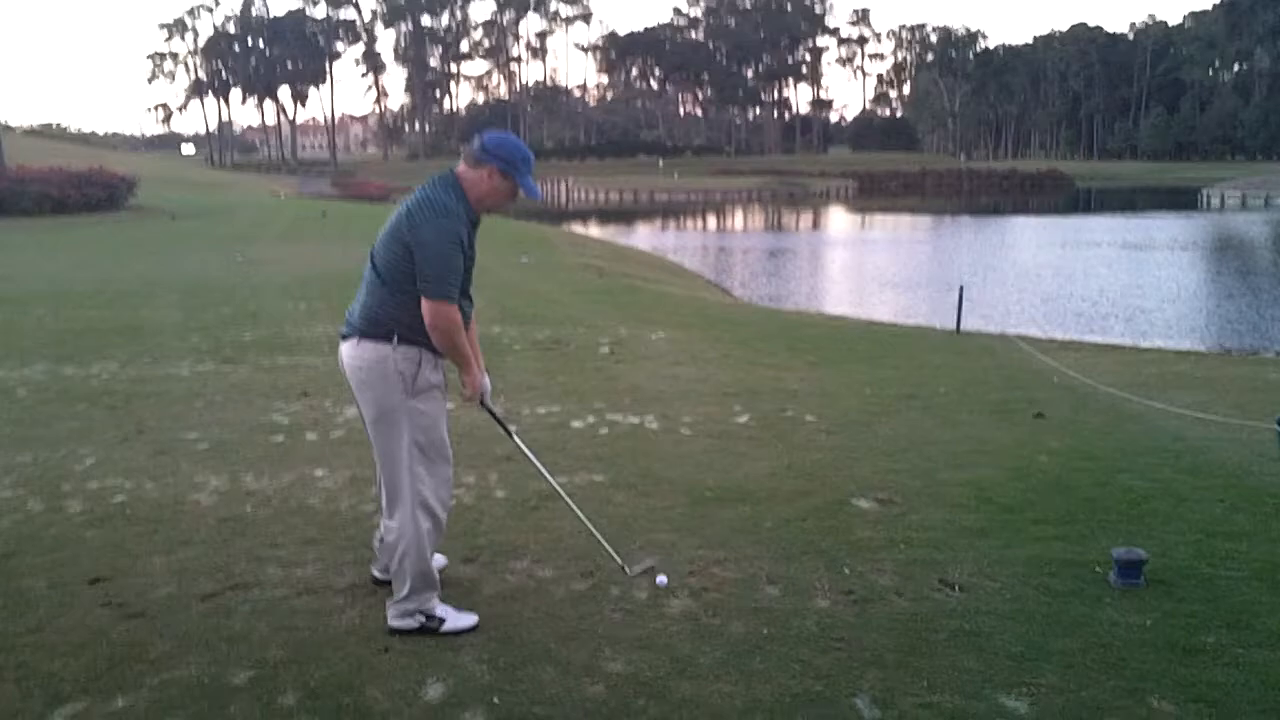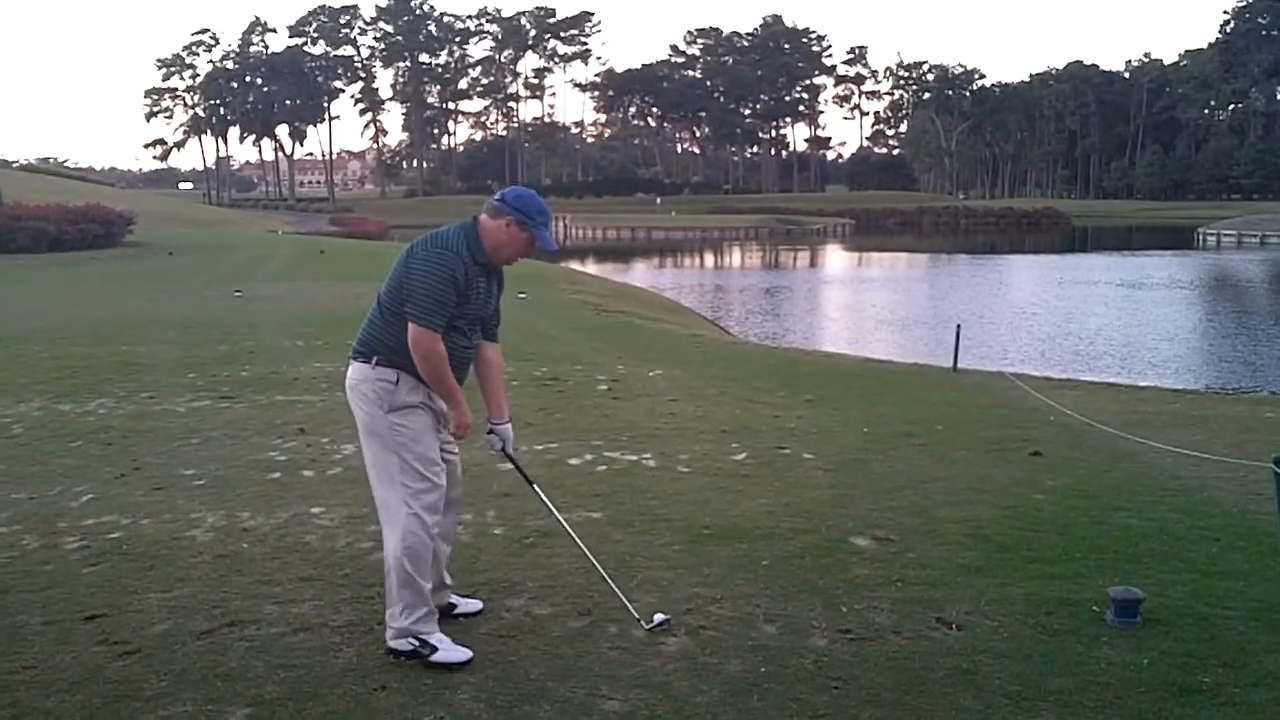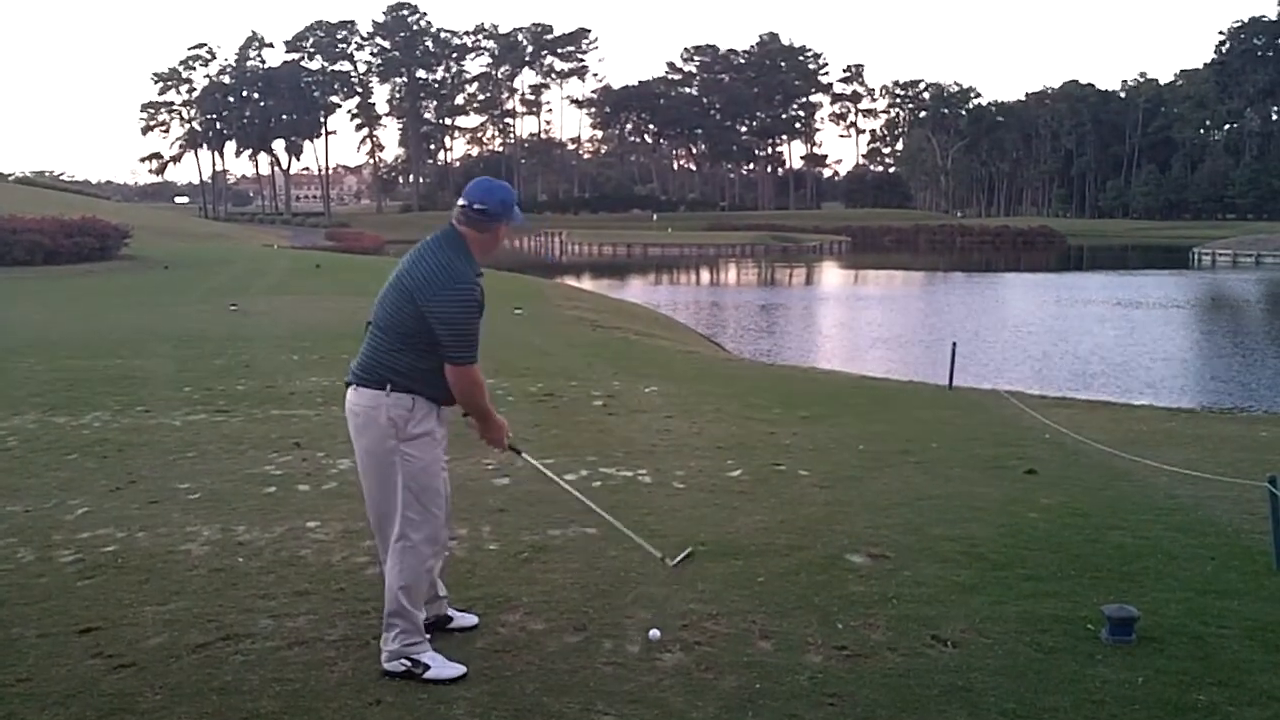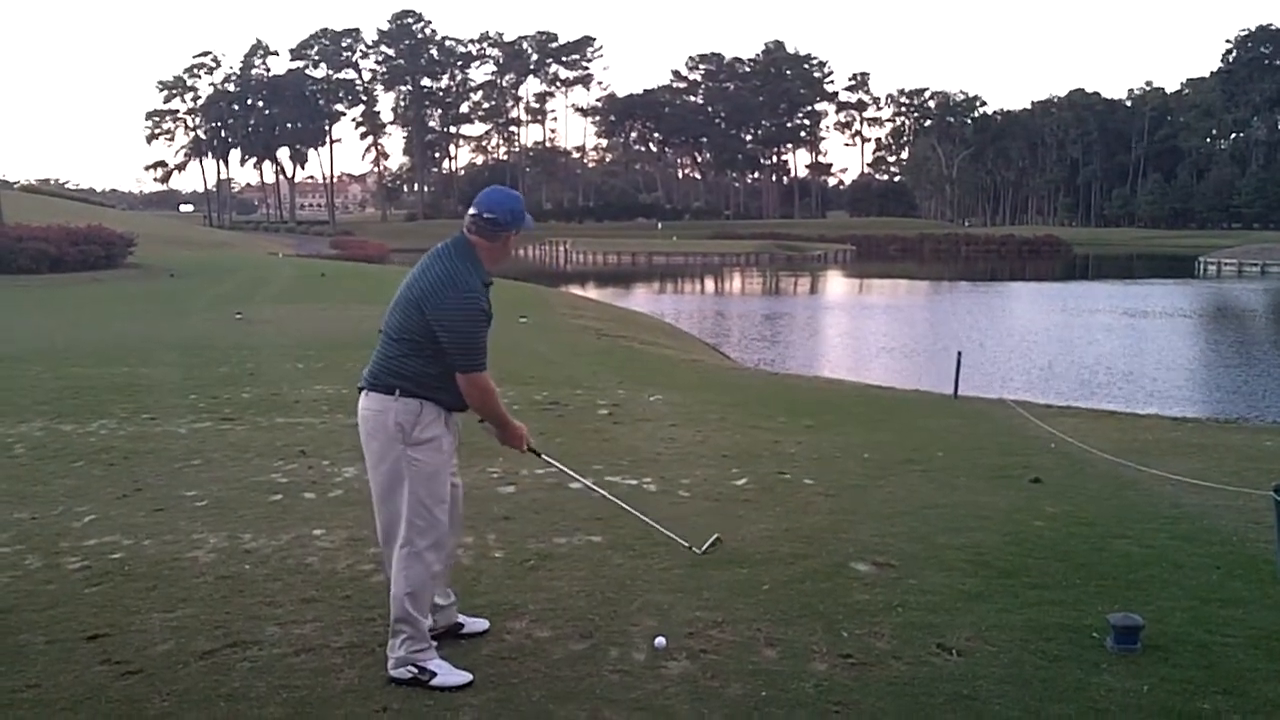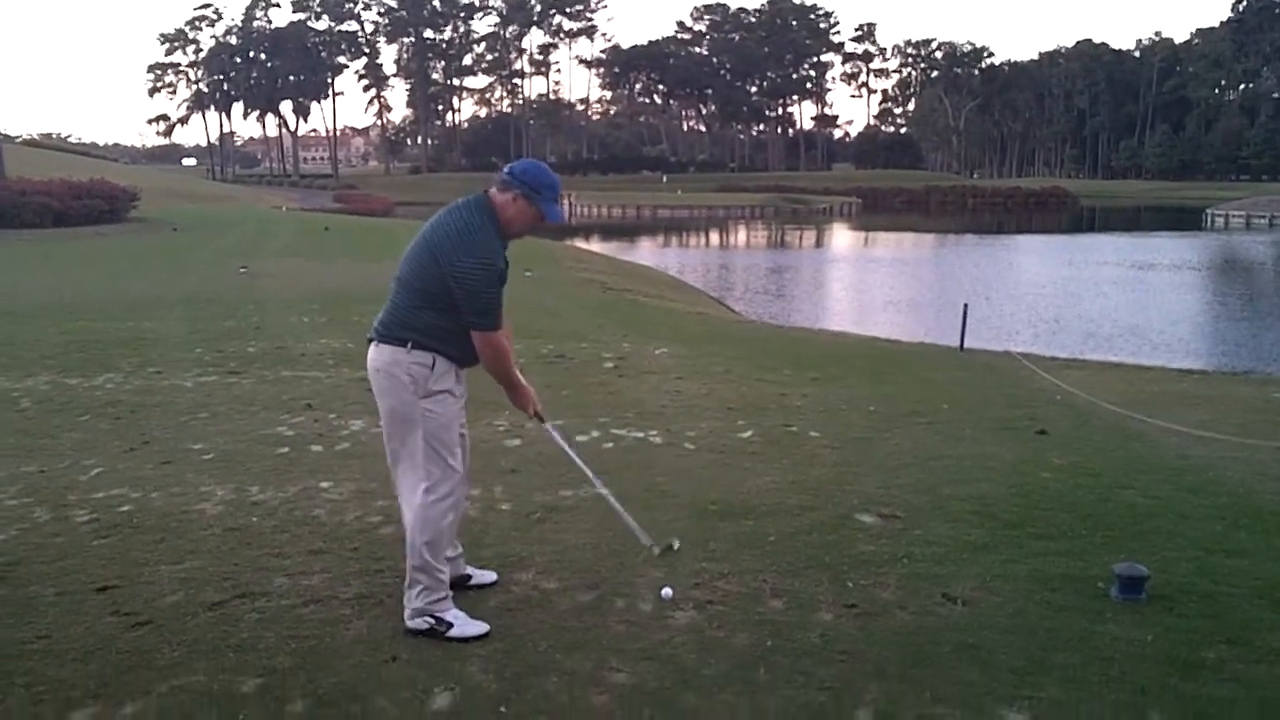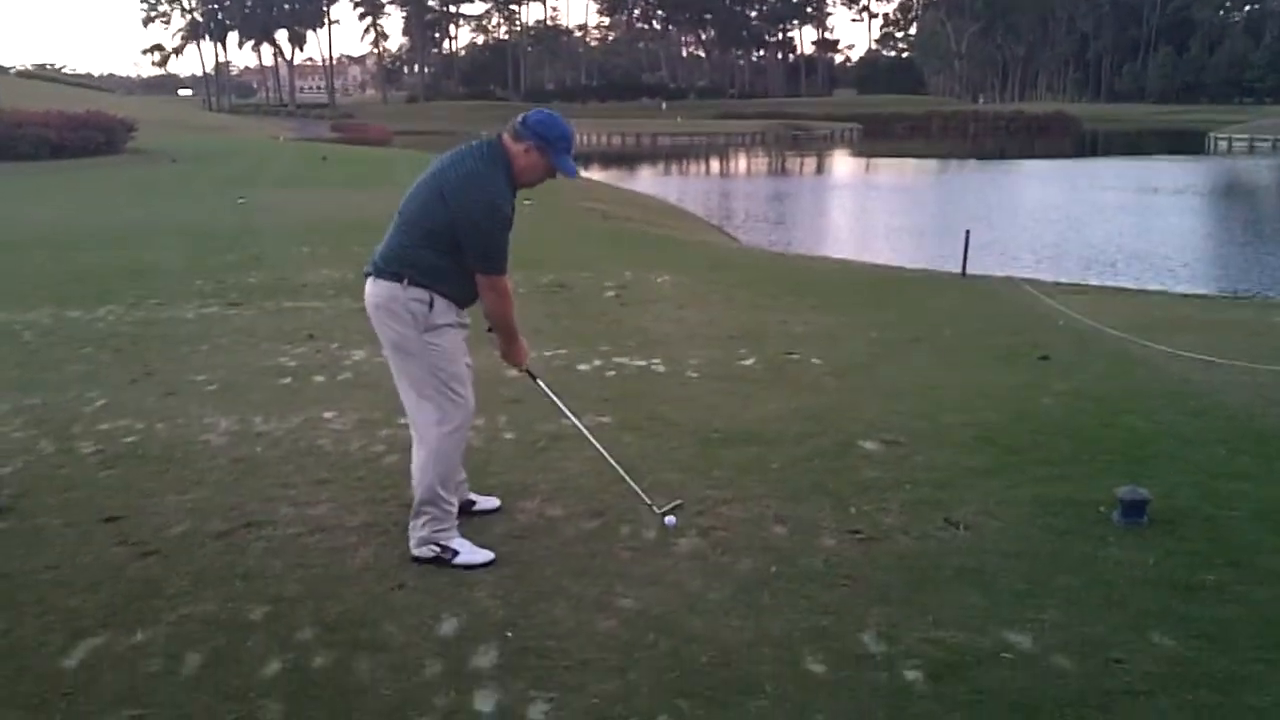
dt=0.5s
person 1, frame 1
left shoulder: (447, 204)
right shoulder: (442, 217)
left elbow: (454, 301)
right elbow: (439, 314)
left wrist: (477, 364)
right wrist: (468, 369)
left hip: (382, 349)
right hip: (393, 356)
left knee: (412, 467)
right knee: (420, 478)
left ankle: (393, 560)
right ankle: (412, 607)
person 1, frame 2
left shoulder: (489, 269)
right shoulder: (440, 255)
left elbow: (487, 344)
right elbow: (422, 339)
left wrist: (500, 416)
right wrist: (457, 406)
left hip: (424, 385)
right hip: (388, 382)
left knee: (443, 494)
right knee: (416, 501)
left ankle: (434, 594)
right ankle: (410, 629)
person 1, frame 3
left shoulder: (438, 251)
right shoulder: (456, 282)
right elbow: (462, 372)
left wrist: (479, 413)
right wrist: (489, 421)
left hip: (400, 399)
right hip: (394, 407)
left knee: (430, 512)
right knee: (413, 526)
left ankle: (429, 606)
right ankle: (403, 649)
person 1, frame 4
left shoulder: (451, 260)
right shoulder: (461, 289)
left elbow: (463, 367)
right elbow: (472, 381)
left wrist: (496, 416)
right wrist: (507, 427)
left hip: (416, 407)
right hip: (405, 413)
left knee: (441, 518)
right knee: (419, 533)
left ankle: (438, 615)
right ankle: (410, 657)
person 1, frame 5
left shoulder: (469, 216)
right shoulder: (477, 248)
left elbow: (491, 319)
right elbow: (488, 340)
left wrist: (513, 370)
right wrist: (517, 389)
left hip: (418, 356)
right hip: (414, 363)
left knee: (450, 467)
right knee: (434, 480)
left ankle: (447, 566)
right ankle: (426, 607)
person 1, frame 6
left shoulder: (479, 158)
right shoulder: (487, 192)
right elbow: (492, 286)
right wrist: (511, 341)
left hip: (411, 290)
right hip: (412, 299)
left knee: (447, 402)
right knee: (447, 411)
left ankle: (451, 493)
right ankle: (433, 534)
